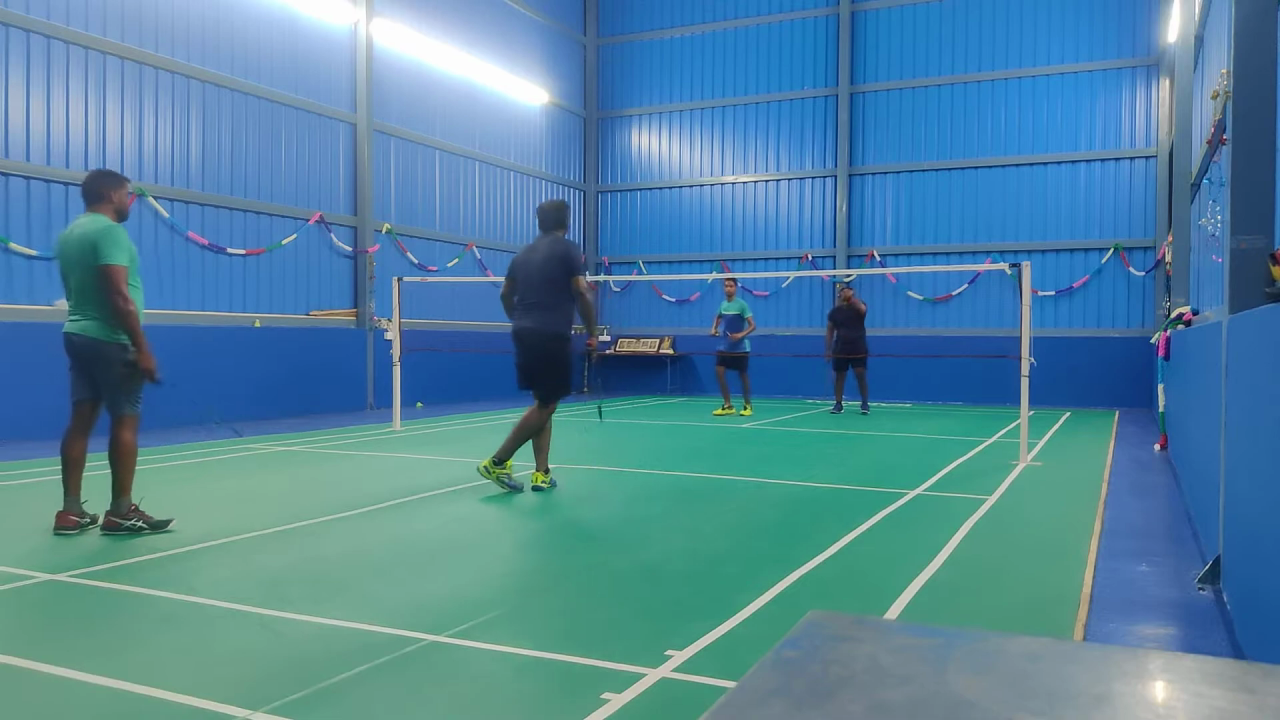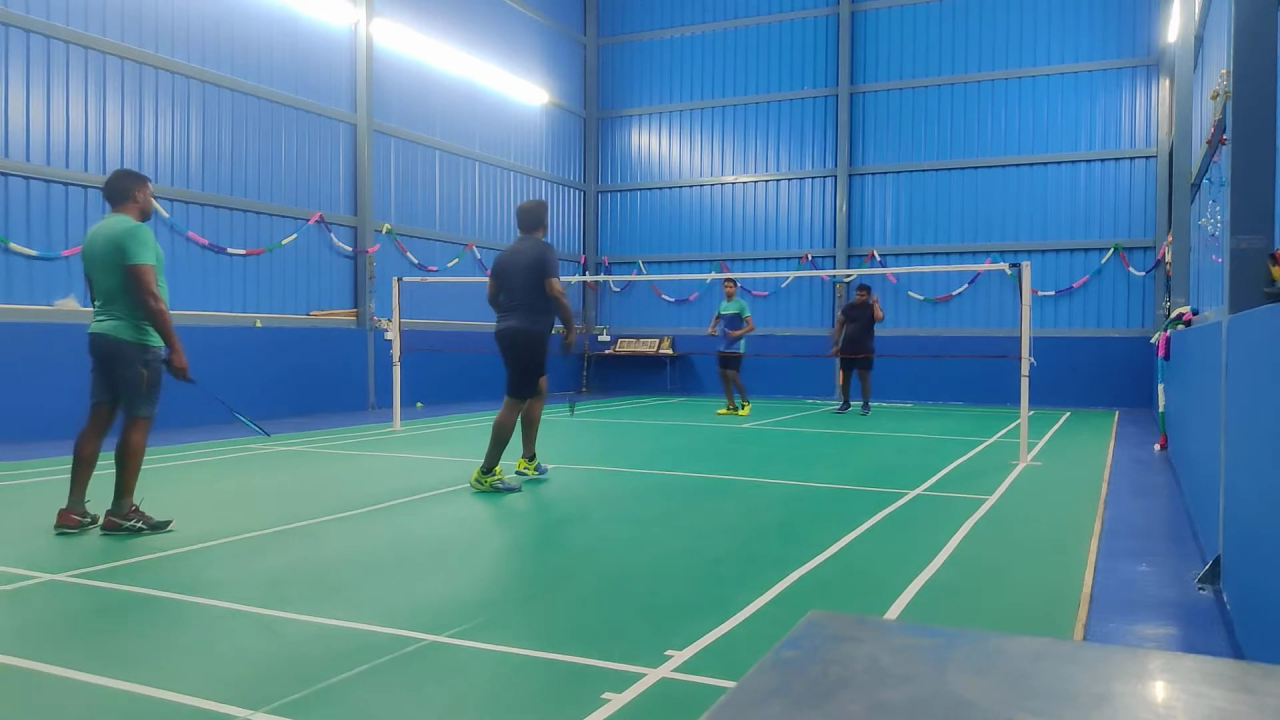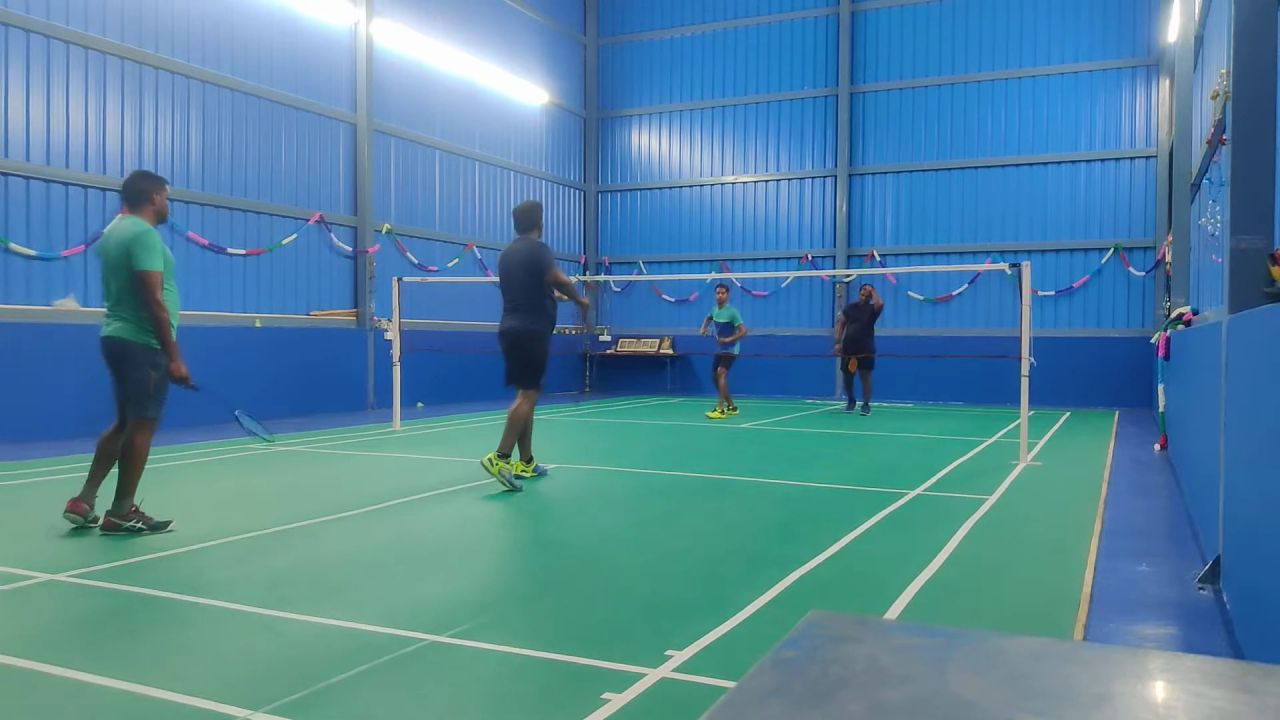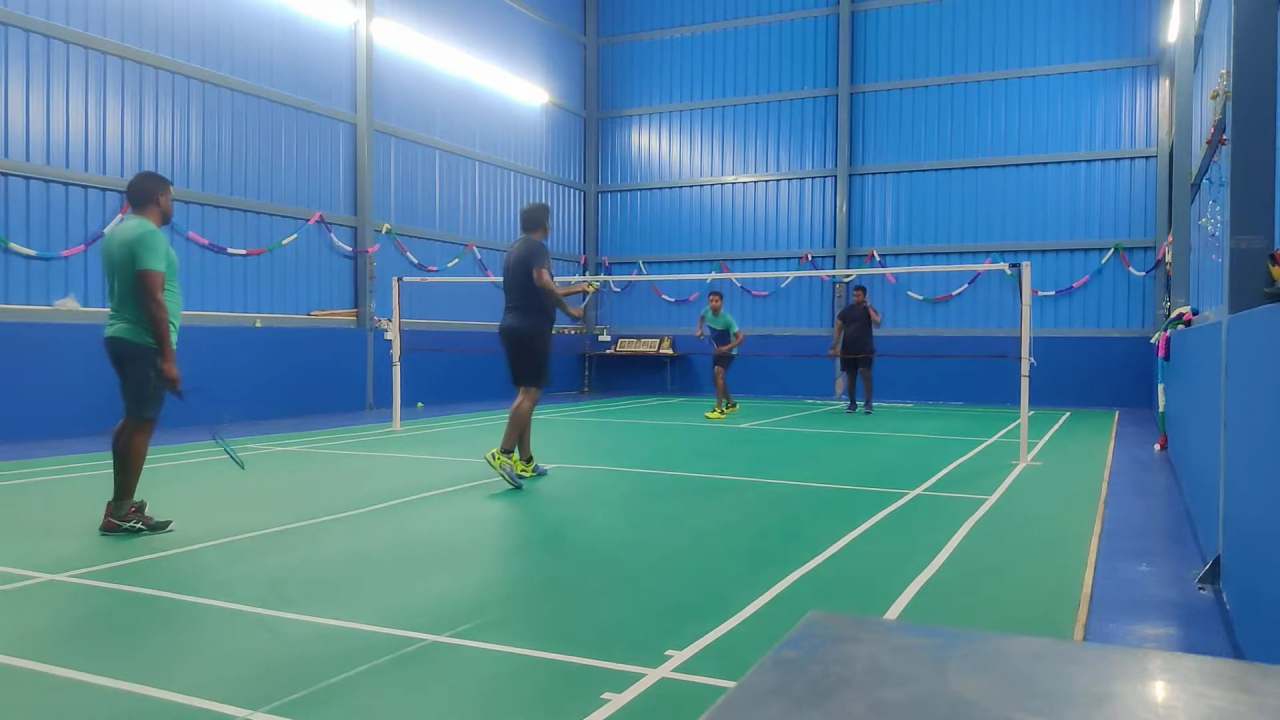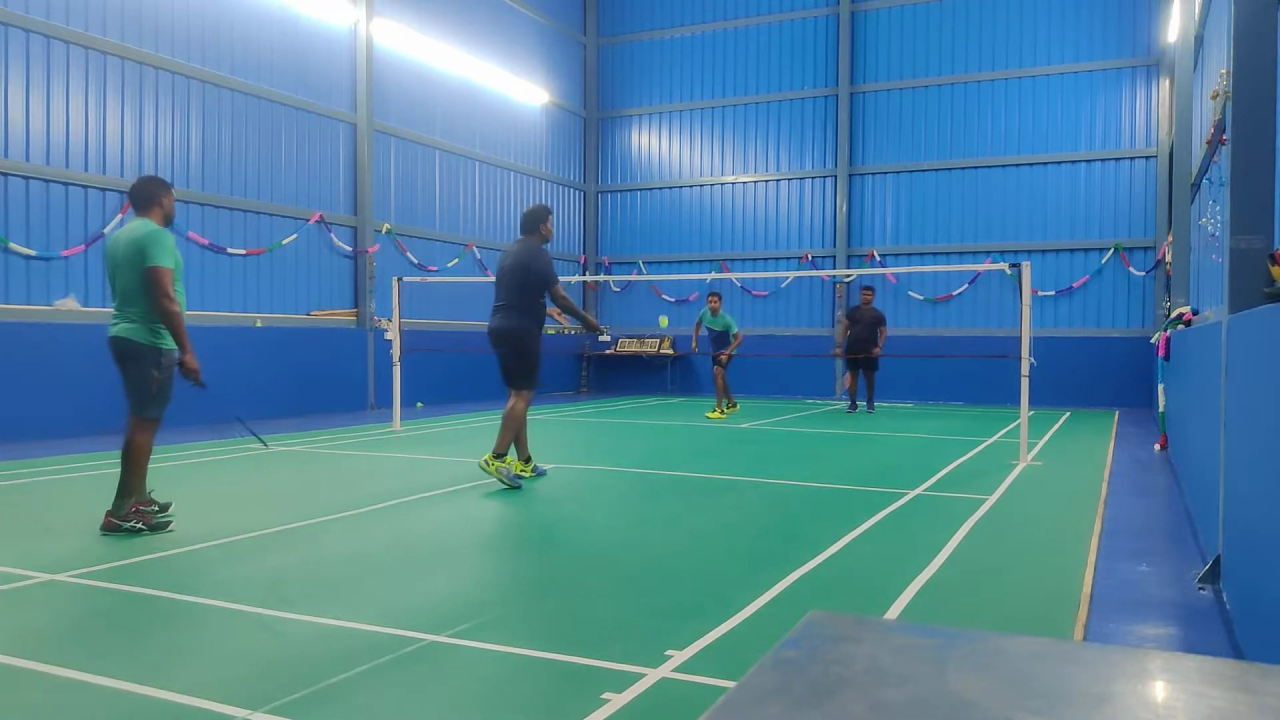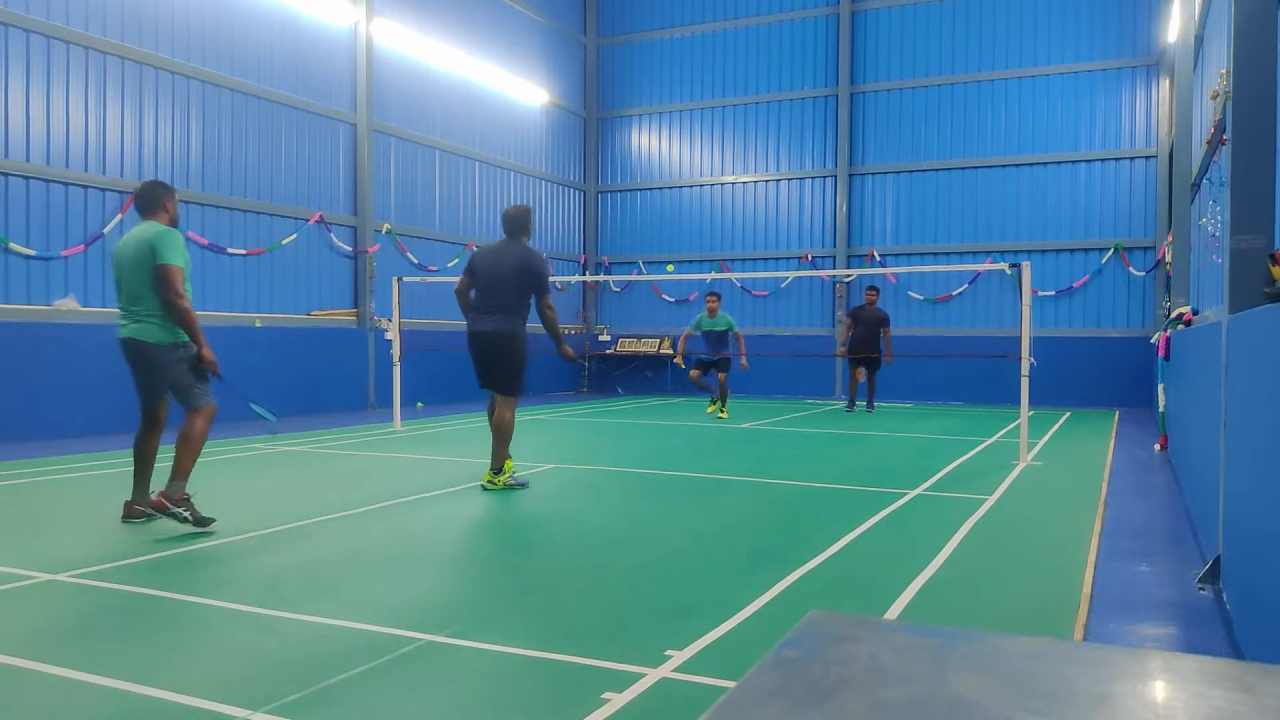
dt=0.4s
person 1, frame 1
left shoulder: (70, 233)
right shoulder: (109, 231)
right elbow: (119, 296)
right wrist: (143, 348)
left hip: (79, 335)
right hip: (110, 342)
left knee: (81, 421)
right knee: (126, 422)
left ankle: (71, 511)
right ankle: (121, 512)
person 1, frame 2
left shoulder: (94, 234)
right shoulder: (135, 231)
right elbow: (149, 295)
right wrist: (174, 347)
left hip: (103, 336)
right hip: (135, 342)
left knee: (97, 421)
right knee: (137, 423)
left ankle: (74, 510)
right ankle: (121, 512)
person 1, frame 3
left shoulder: (113, 233)
right shoulder: (145, 235)
right elbow: (154, 302)
right wrist: (174, 355)
left hip: (117, 337)
right hip: (143, 344)
left knee: (124, 422)
right knee: (142, 425)
left ankle: (83, 500)
right ankle: (121, 513)
person 1, frame 4
left shoulder: (117, 233)
right shoulder: (150, 235)
right elbow: (154, 300)
right wrist: (168, 356)
left hip: (122, 337)
right hip: (144, 343)
left knee: (132, 420)
right knee: (141, 425)
left ankle: (120, 502)
right ankle: (121, 513)
person 1, frame 5
left shoulder: (118, 237)
right shoulder: (157, 236)
right elbow: (165, 298)
right wrist: (186, 350)
left hip: (125, 336)
right hip: (151, 342)
left knee: (140, 421)
right knee: (145, 424)
left ankle: (139, 499)
right ankle: (121, 513)
person 1, frame 6
left shoulder: (123, 243)
right shoulder: (166, 235)
right elbow: (175, 295)
right wrist: (201, 343)
left hip: (134, 338)
right hip: (164, 340)
left knee: (153, 418)
right knee: (203, 408)
left ankle: (139, 501)
right ankle: (174, 494)
person 2, frame 1
left shoulder: (524, 254)
right shoulder: (568, 249)
left elbow: (506, 295)
right elbow: (582, 294)
right wrist: (592, 333)
left hip: (523, 332)
right hip: (551, 335)
left knee: (542, 402)
right knee: (546, 405)
left ankle: (541, 473)
right ankle: (498, 462)
person 2, frame 2
left shoulder: (504, 255)
right shoulder: (544, 251)
left elbow: (492, 296)
right elbow: (555, 293)
right wrist: (570, 329)
left hip: (508, 331)
right hip: (531, 333)
left knee: (538, 390)
right knee: (515, 401)
left ankle: (528, 460)
right ankle: (486, 473)
person 2, frame 3
left shoulder: (507, 254)
right shoulder: (538, 249)
right elbow: (557, 279)
left wrist: (553, 296)
right wrist: (579, 299)
left hip: (512, 329)
right hip: (532, 331)
left knee: (527, 394)
right knee: (527, 395)
left ankle: (525, 462)
right ankle: (500, 457)
person 2, frame 4
left shoulder: (516, 249)
right shoulder: (536, 248)
right elbow: (543, 283)
left wrist: (576, 289)
right wrist: (567, 309)
left hip: (514, 327)
right hip: (531, 329)
left knee: (526, 393)
right knee: (529, 393)
left ankle: (525, 462)
right ankle: (504, 453)
person 2, frame 5
left shoulder: (510, 253)
right shoulder: (537, 254)
right elbow: (559, 296)
left wrist: (545, 310)
right wrist: (587, 320)
left hip: (500, 328)
right hip: (520, 331)
left knee: (518, 394)
right knee: (521, 395)
left ankle: (524, 462)
right ankle: (497, 458)
person 2, frame 6
left shoulder: (483, 254)
right shoulder: (532, 259)
left elbow: (461, 290)
right elbow: (545, 308)
right wrist: (561, 344)
left hip: (478, 333)
right hip: (508, 335)
left knee: (497, 398)
right knee: (506, 403)
left ankle: (503, 460)
right ankle: (496, 474)
